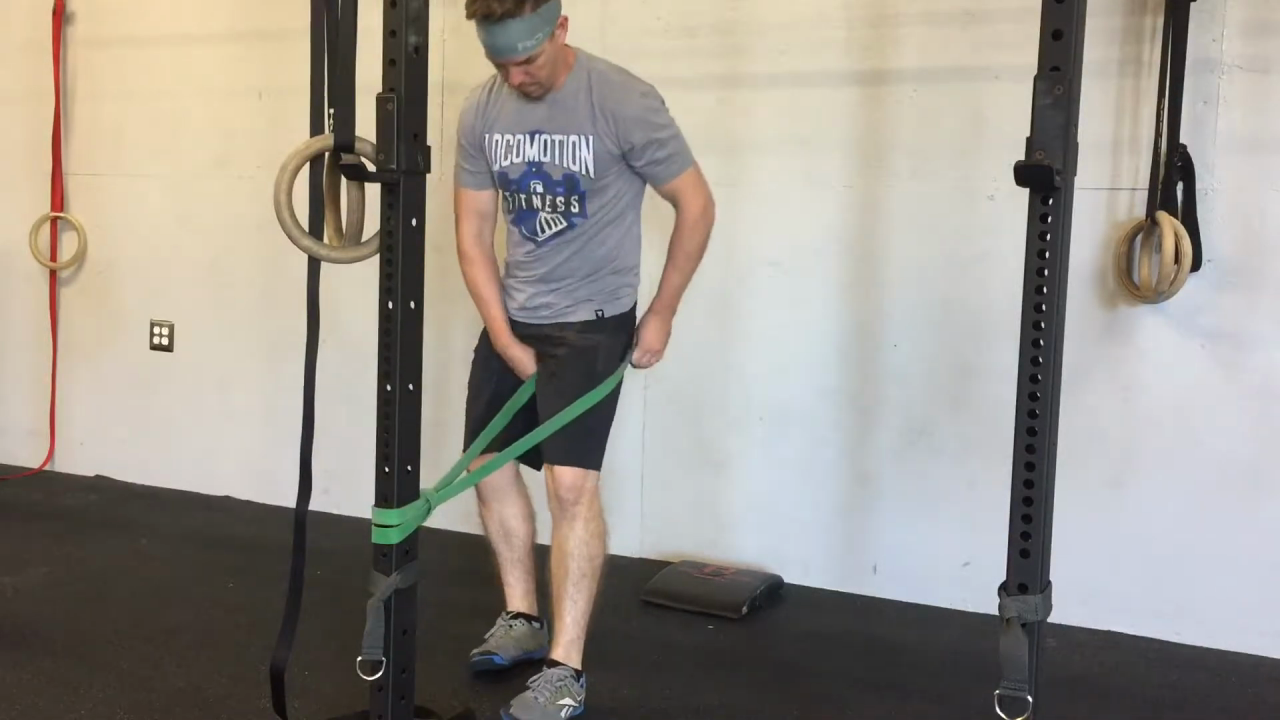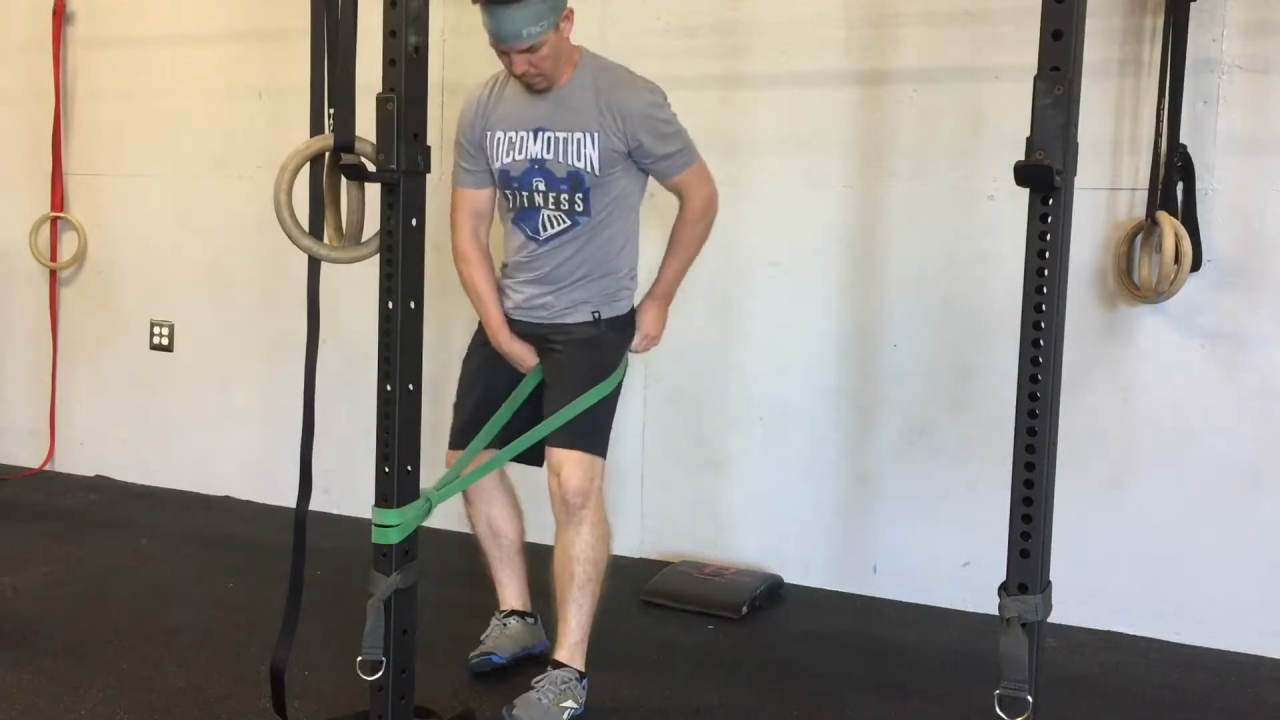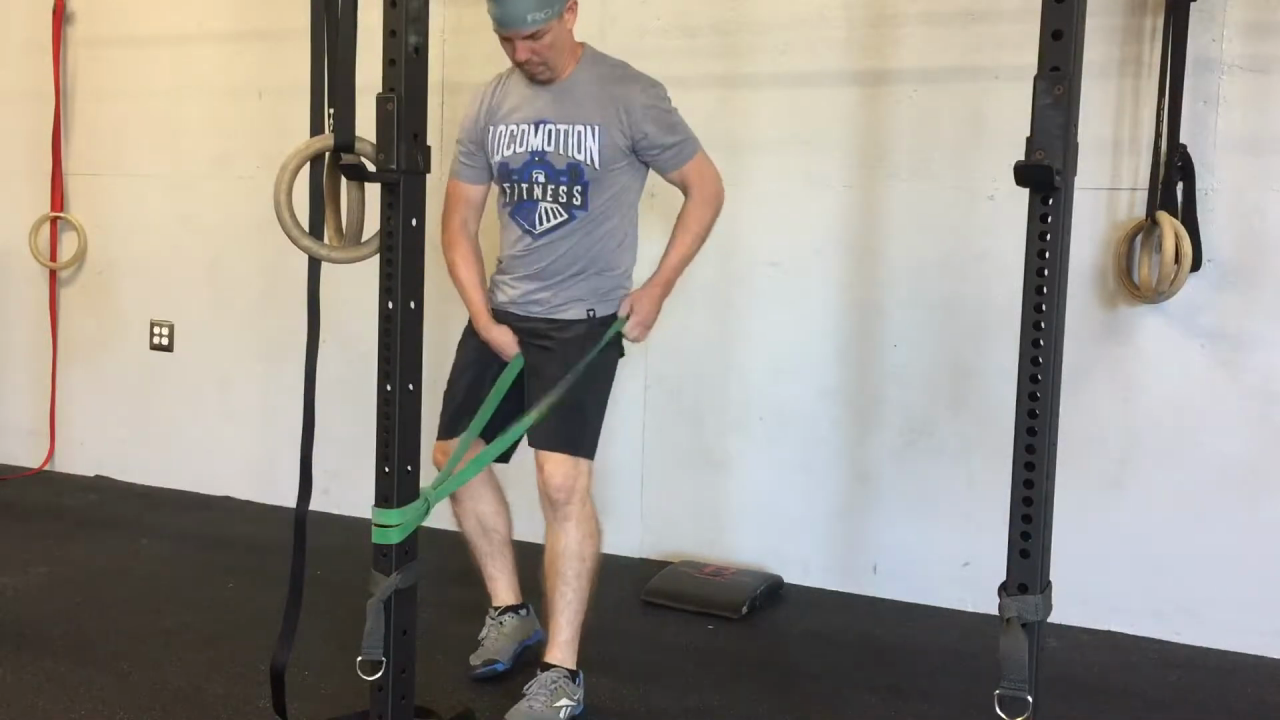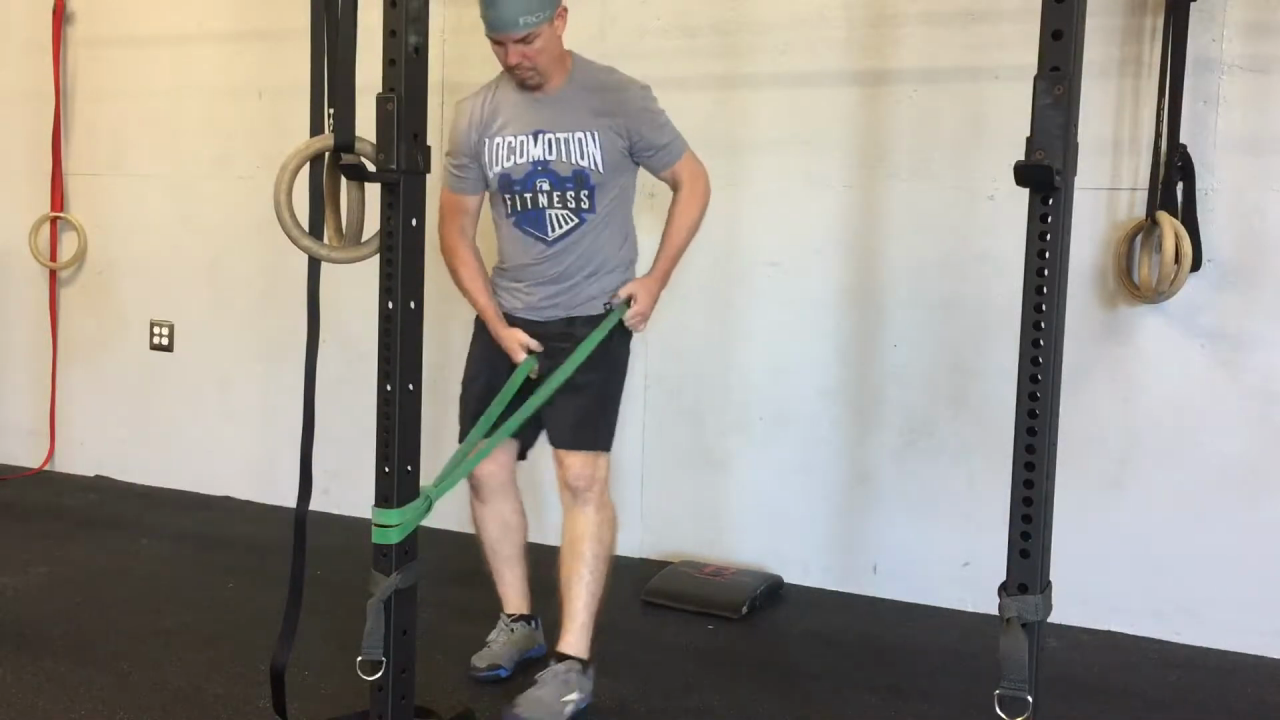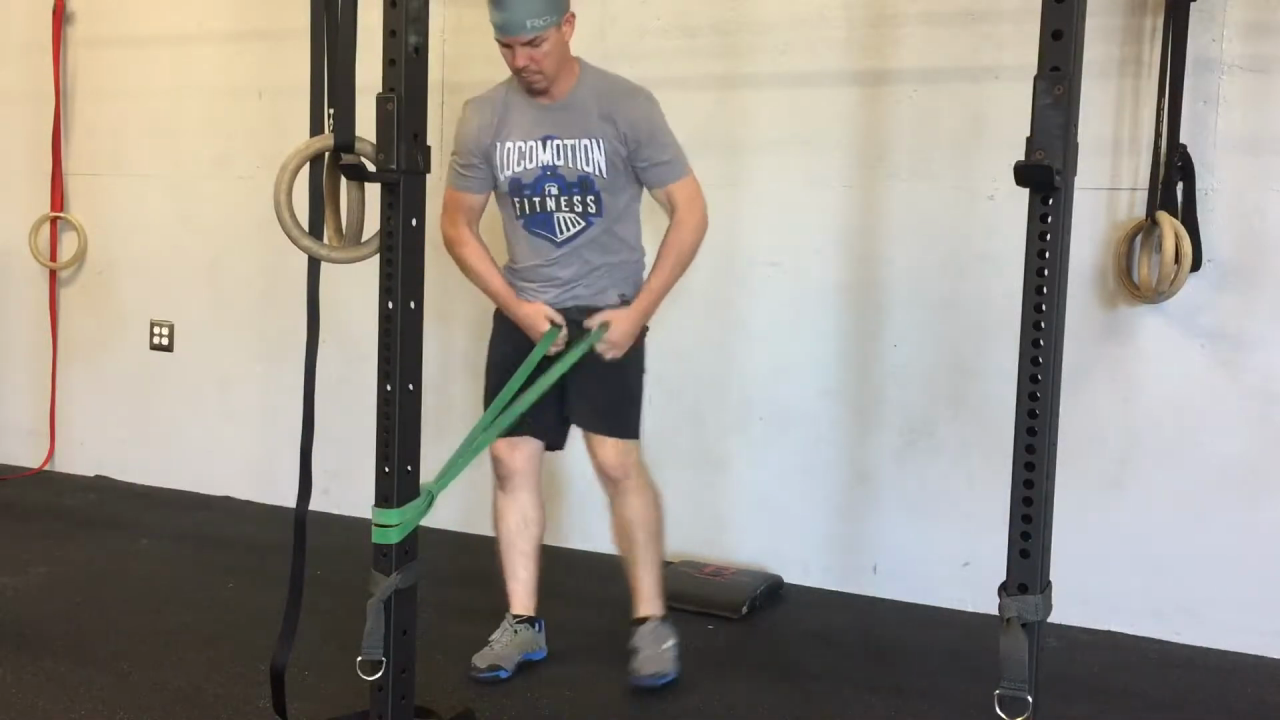
dt=0.2s
person 1, frame 1
left shoulder: (625, 102)
right shoulder: (480, 110)
left elbow: (696, 204)
right elbow: (472, 233)
left wrist: (661, 314)
right wrist: (503, 338)
left hip: (593, 323)
right hip: (513, 319)
left knee: (570, 483)
right knee: (488, 465)
right ankle: (523, 620)
person 1, frame 2
left shoulder: (628, 101)
right shoulder: (482, 108)
left elbow: (700, 197)
right elbow: (468, 231)
left wrist: (658, 300)
right wrist: (501, 333)
left hip: (590, 324)
right hip: (509, 320)
left knee: (574, 484)
right knee: (472, 462)
right ankle: (517, 616)
person 1, frame 3
left shoulder: (630, 97)
right shoulder: (489, 104)
left elbow: (706, 188)
right elbow: (459, 223)
left wrist: (656, 287)
right wrist: (484, 319)
left hip: (585, 322)
right hip: (502, 315)
left knee: (561, 481)
right knee: (455, 456)
right ankle: (510, 612)
person 1, frame 4
left shoulder: (619, 99)
right shoulder: (476, 115)
left elbow: (692, 181)
right elbow: (455, 229)
left wrist: (655, 278)
right wrist: (495, 322)
left hip: (593, 317)
right hip: (509, 318)
left knee: (582, 476)
right knee: (487, 466)
right ankle: (519, 621)
person 1, frame 5
left shoulder: (625, 107)
right shoulder: (483, 117)
left elbow: (690, 211)
right elbow: (457, 225)
left wrist: (640, 311)
right wrist: (516, 305)
left hip: (605, 314)
right hip: (524, 311)
left knee: (617, 461)
right knee: (512, 460)
left ankle: (651, 620)
right ankle: (523, 623)
